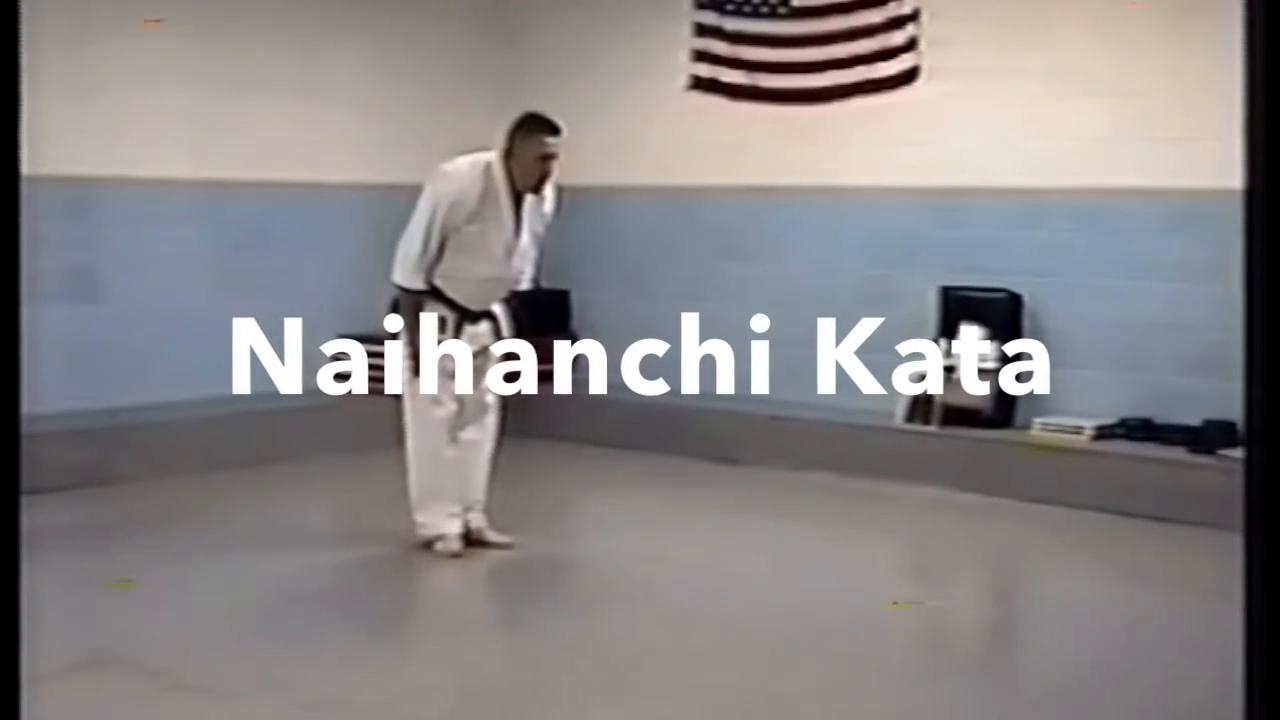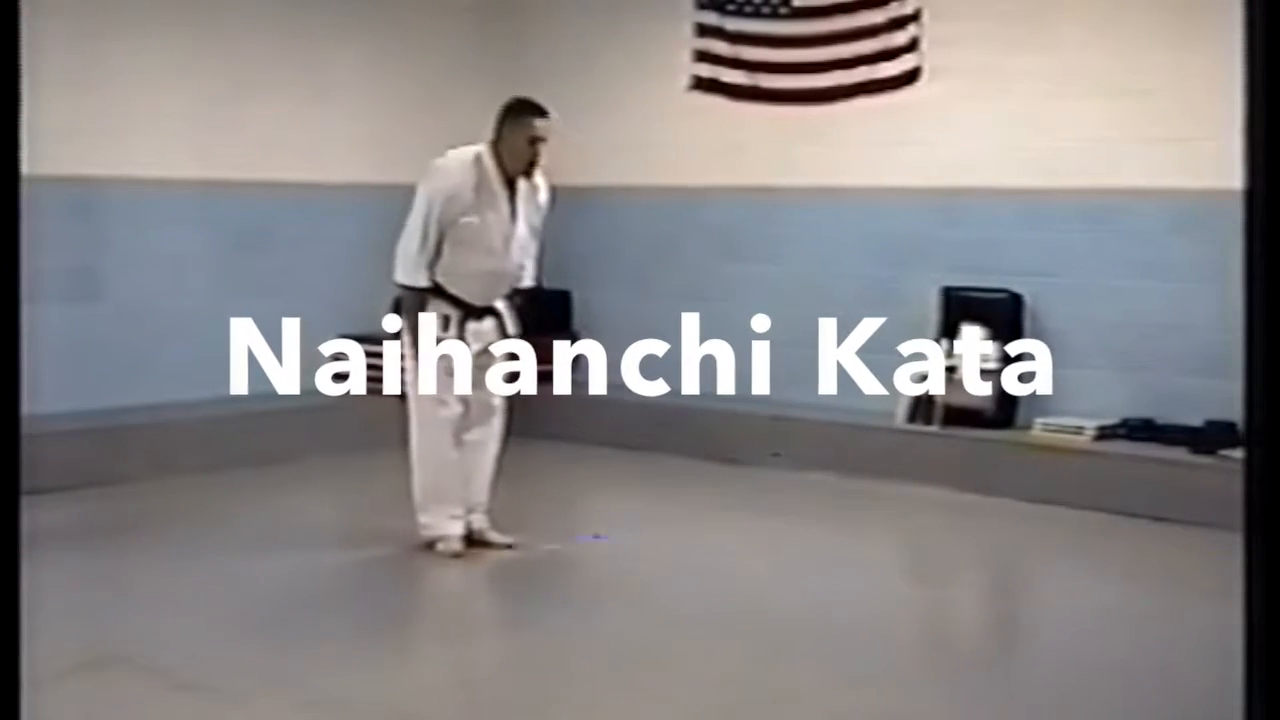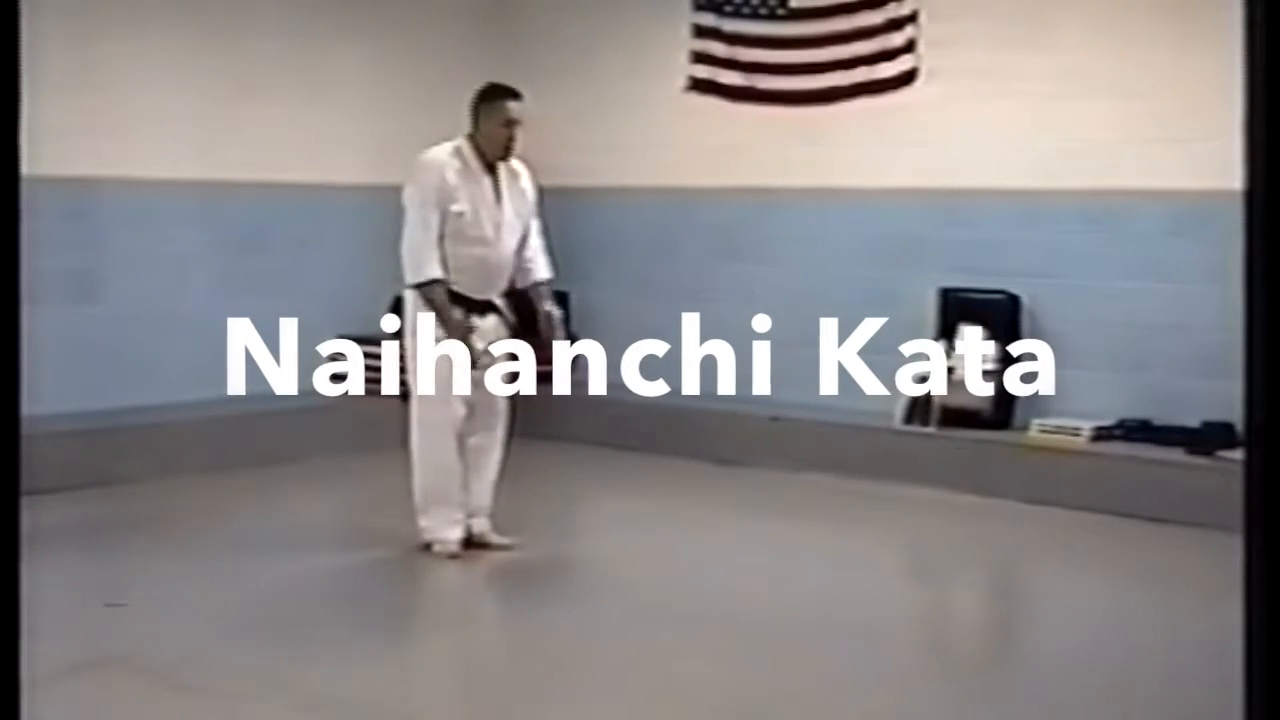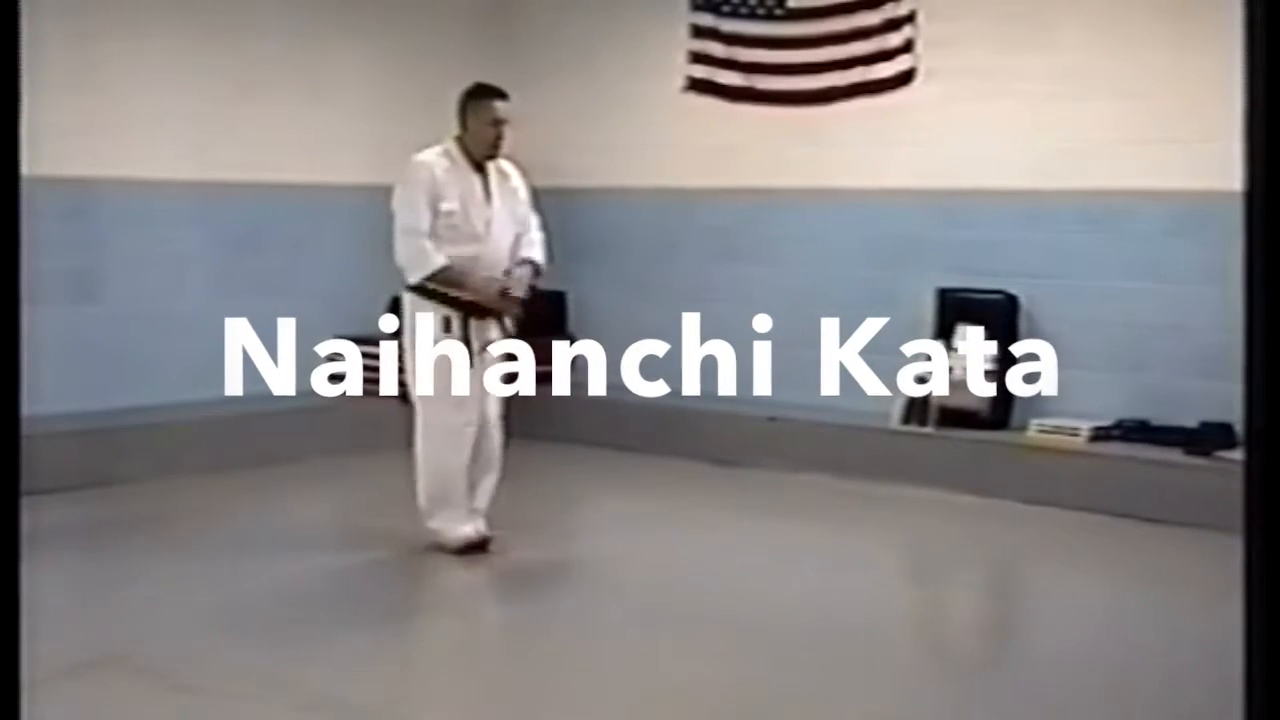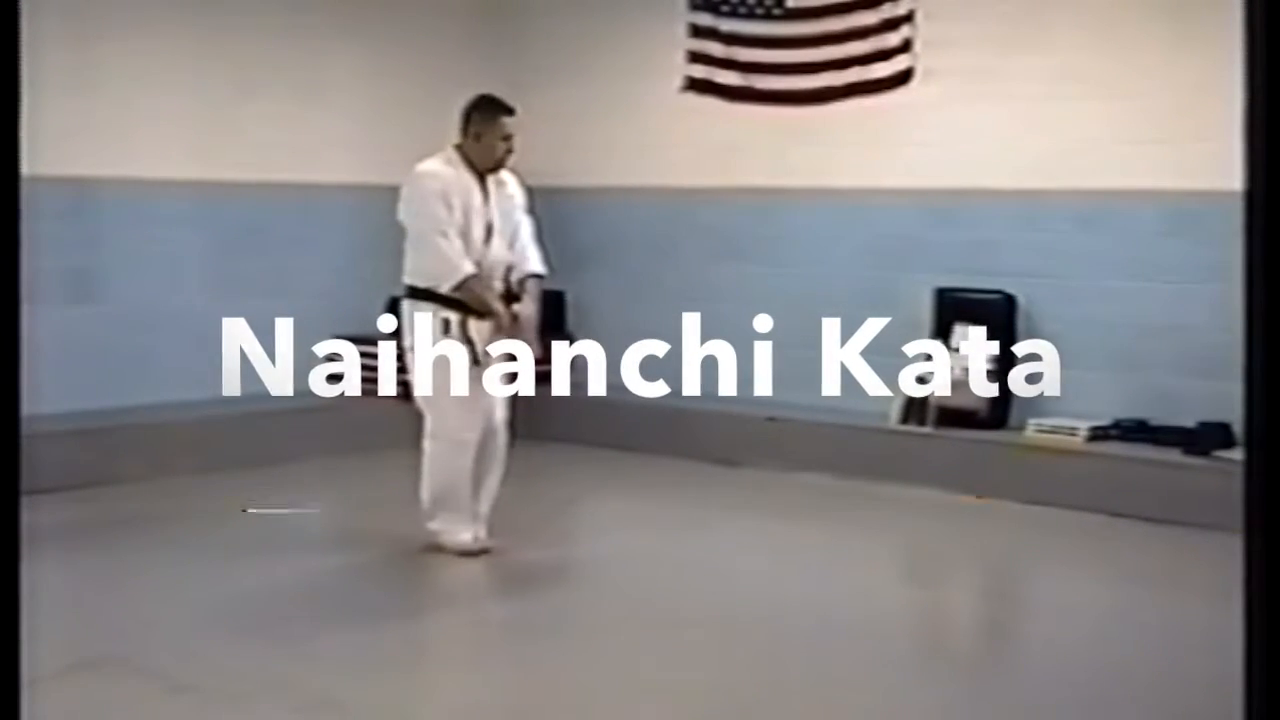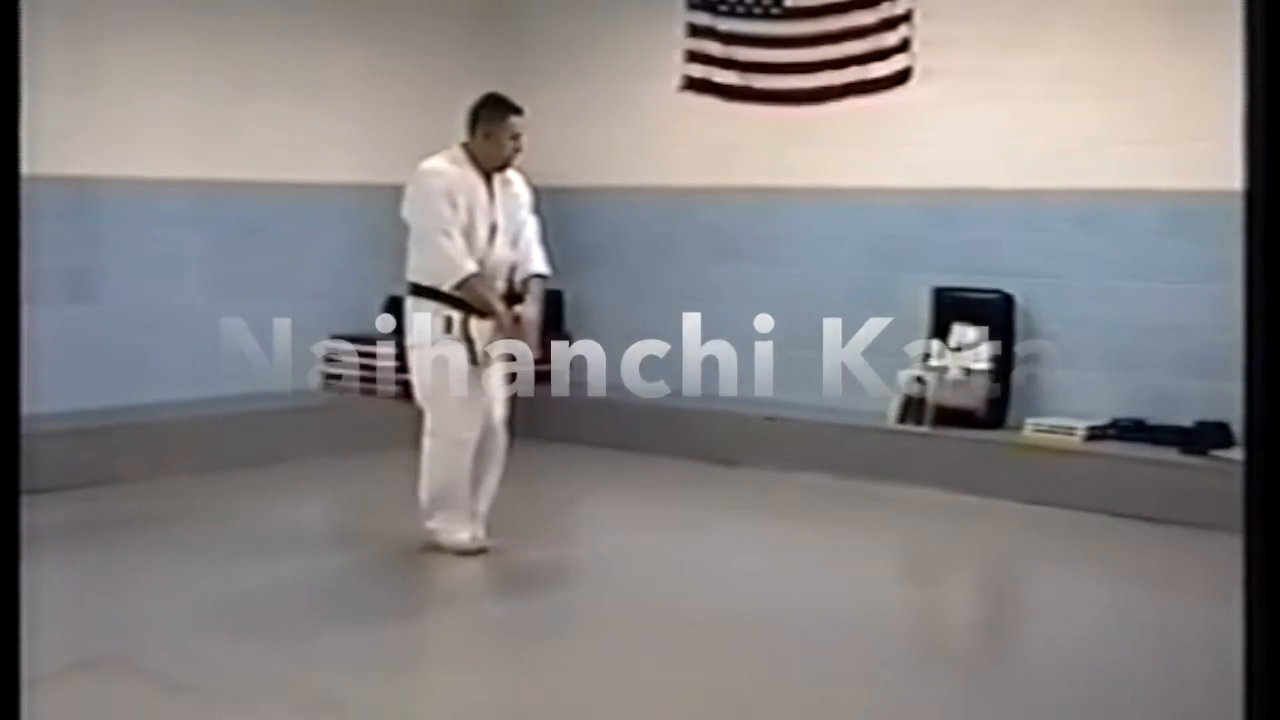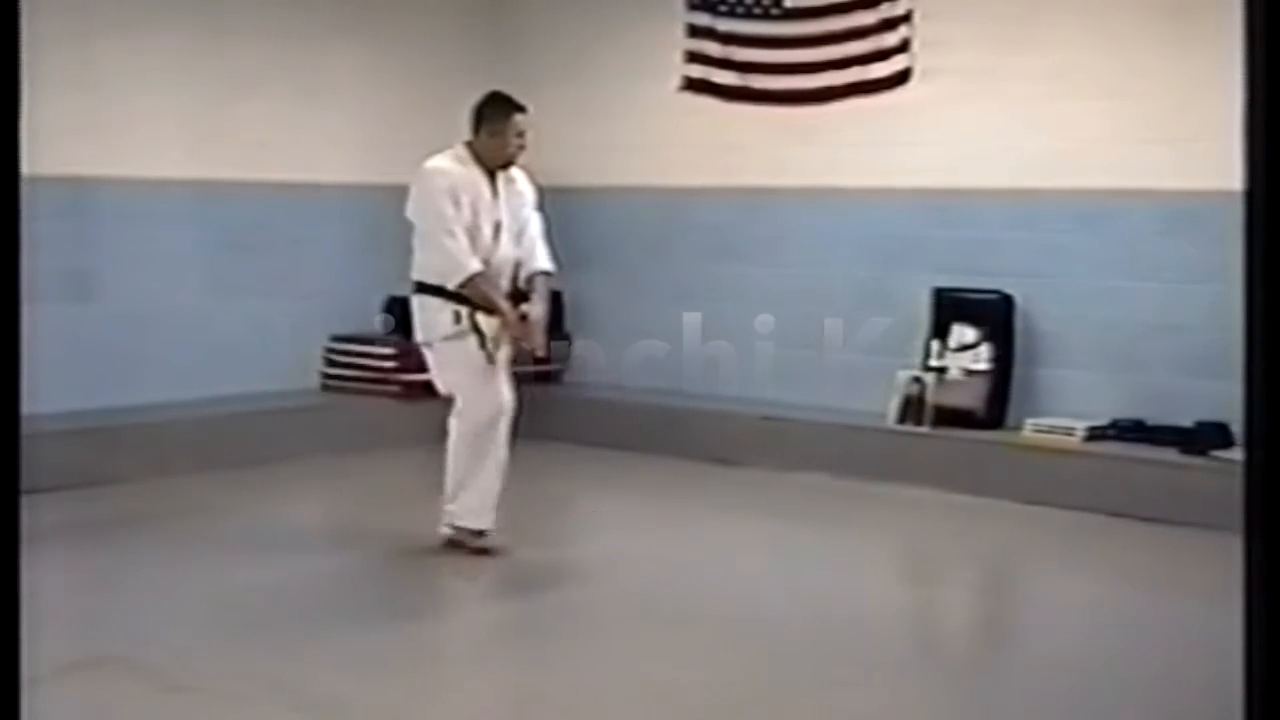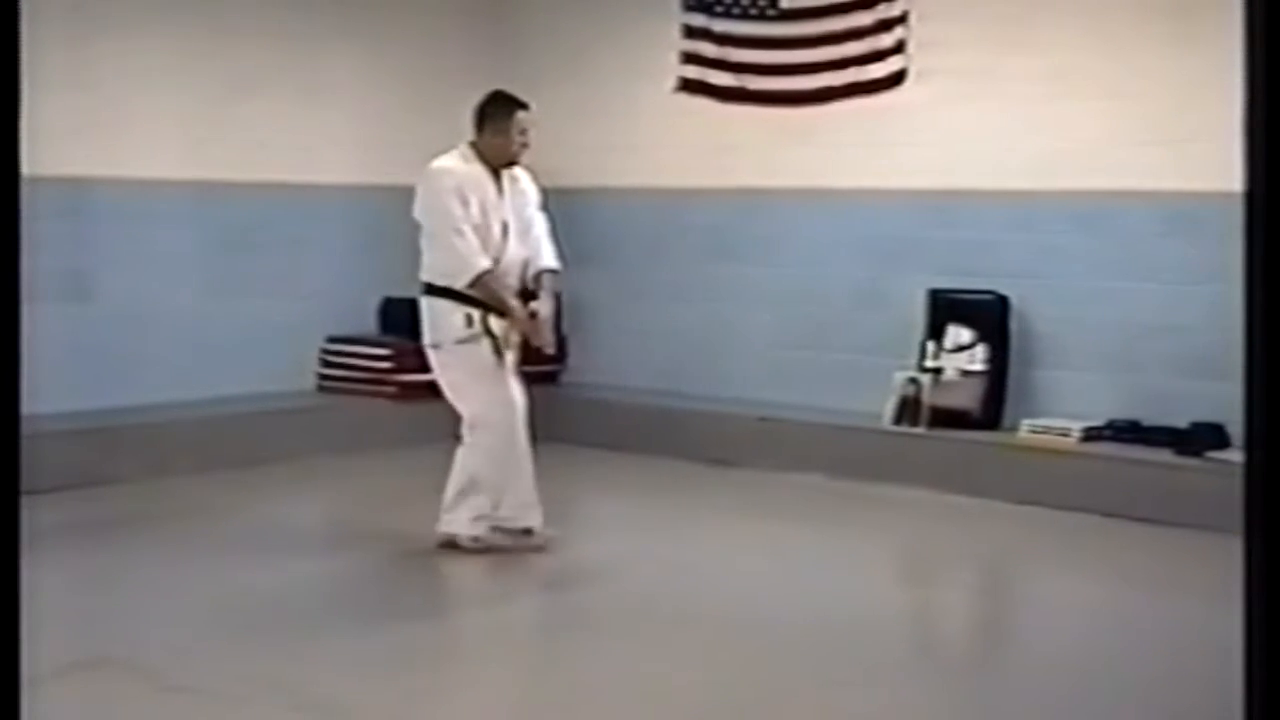
dt=0.3s
person 1, frame 1
left shoulder: (543, 197)
right shoulder: (460, 182)
right elbow: (413, 259)
left wrist: (508, 320)
right wrist: (415, 332)
left hip: (485, 318)
right hip: (434, 313)
left knee: (480, 417)
right knee: (434, 418)
left ankle: (471, 518)
right ankle: (439, 524)
person 1, frame 2
left shoulder: (535, 188)
right shoulder: (452, 176)
right elbow: (414, 257)
left wrist: (510, 318)
right wrist: (418, 330)
left hip: (488, 316)
right hip: (437, 313)
left knee: (486, 417)
right knee: (438, 418)
left ankle: (474, 519)
right ankle: (441, 524)
person 1, frame 3
left shoulder: (518, 177)
right shoulder: (436, 169)
left elbow: (529, 247)
right elbow: (420, 253)
left wrist: (545, 304)
right wrist: (449, 321)
left hip: (490, 314)
right hip: (441, 312)
left knee: (488, 420)
right knee: (440, 421)
left ankle: (475, 521)
right ankle: (441, 527)
person 1, frame 4
left shoulder: (509, 177)
right shoulder: (427, 170)
left elbow: (530, 236)
right elbow: (413, 250)
left wrist: (522, 275)
right wrist: (477, 286)
left hip: (486, 320)
right hip: (438, 316)
left knee: (488, 422)
right knee: (447, 421)
left ankle: (471, 518)
right ankle: (449, 523)
person 1, frame 5
left shoulder: (507, 185)
right shoulder: (429, 180)
left elbow: (524, 249)
right elbow: (446, 263)
left wrist: (527, 304)
right wrist: (500, 311)
left hip: (489, 323)
right hip: (439, 320)
left knee: (492, 426)
right knee: (454, 426)
left ankle: (471, 522)
right ankle: (450, 527)
person 1, frame 6
left shoulder: (514, 185)
right shoulder: (435, 178)
left elbow: (528, 249)
right elbow: (448, 260)
left wrist: (530, 304)
right wrist: (499, 309)
left hip: (489, 320)
right hip: (442, 317)
left knee: (491, 426)
right knee: (454, 426)
left ankle: (469, 523)
right ankle: (447, 526)
person 1, frame 7
left shoulder: (518, 183)
right shoulder: (439, 176)
left elbow: (532, 246)
right elbow: (452, 258)
left wrist: (537, 301)
right wrist: (503, 308)
left hip: (494, 315)
right hip: (448, 311)
left knee: (493, 413)
right knee: (484, 407)
left ankle: (465, 520)
right ankle: (468, 518)
person 1, frame 8
left shoulder: (521, 182)
right shoulder: (445, 177)
left elbow: (537, 244)
right elbow: (462, 258)
left wrist: (544, 299)
right wrist: (514, 307)
left hip: (497, 317)
right hip: (458, 315)
left knee: (487, 421)
right knee: (501, 416)
left ankle: (461, 525)
right ankle: (514, 521)
